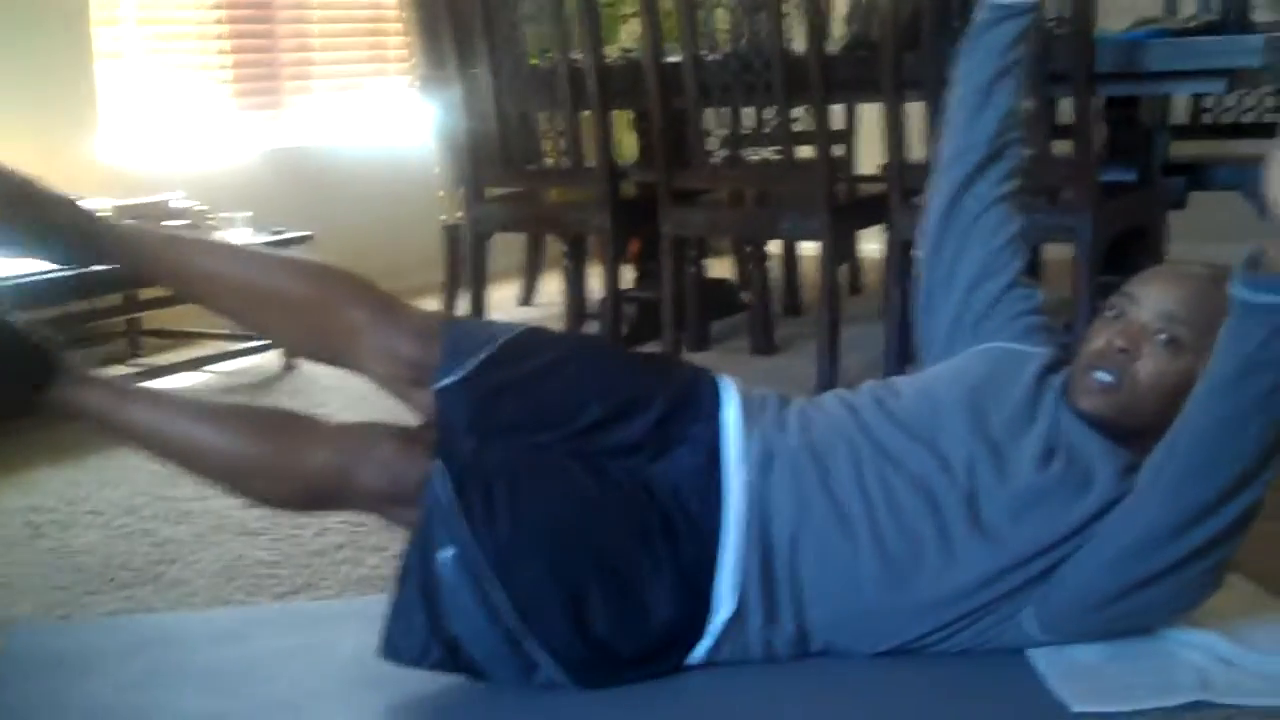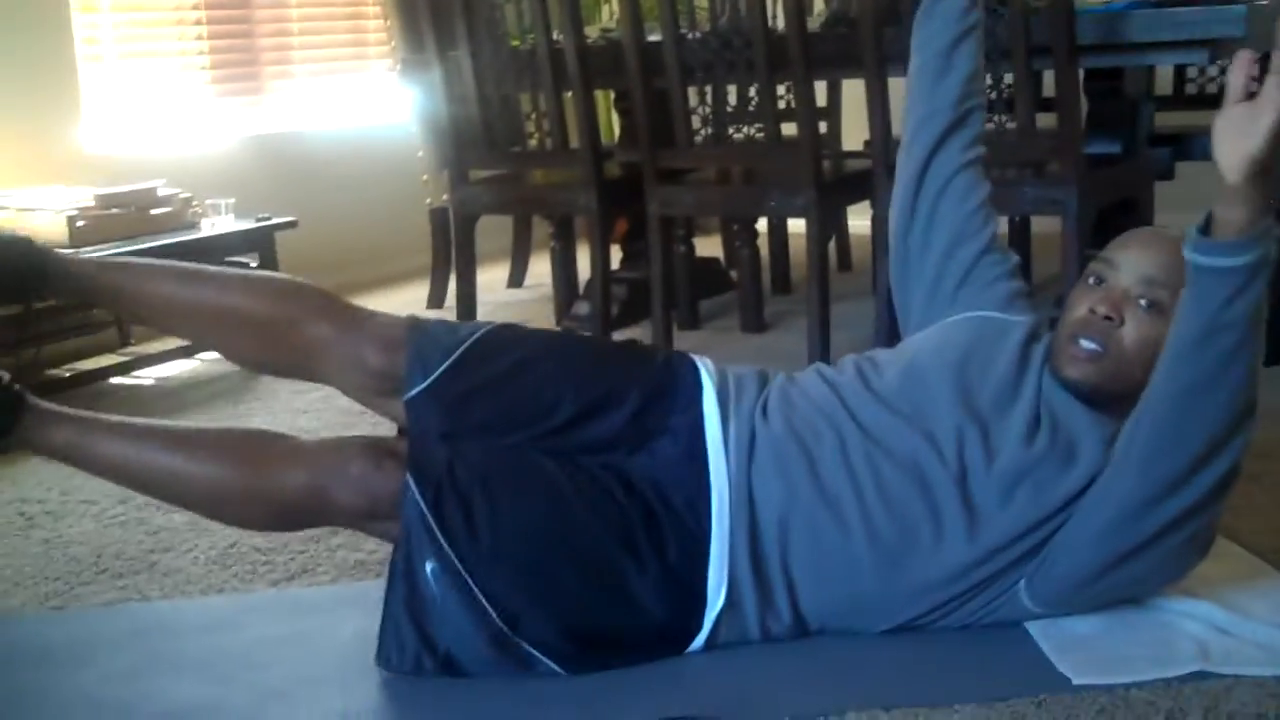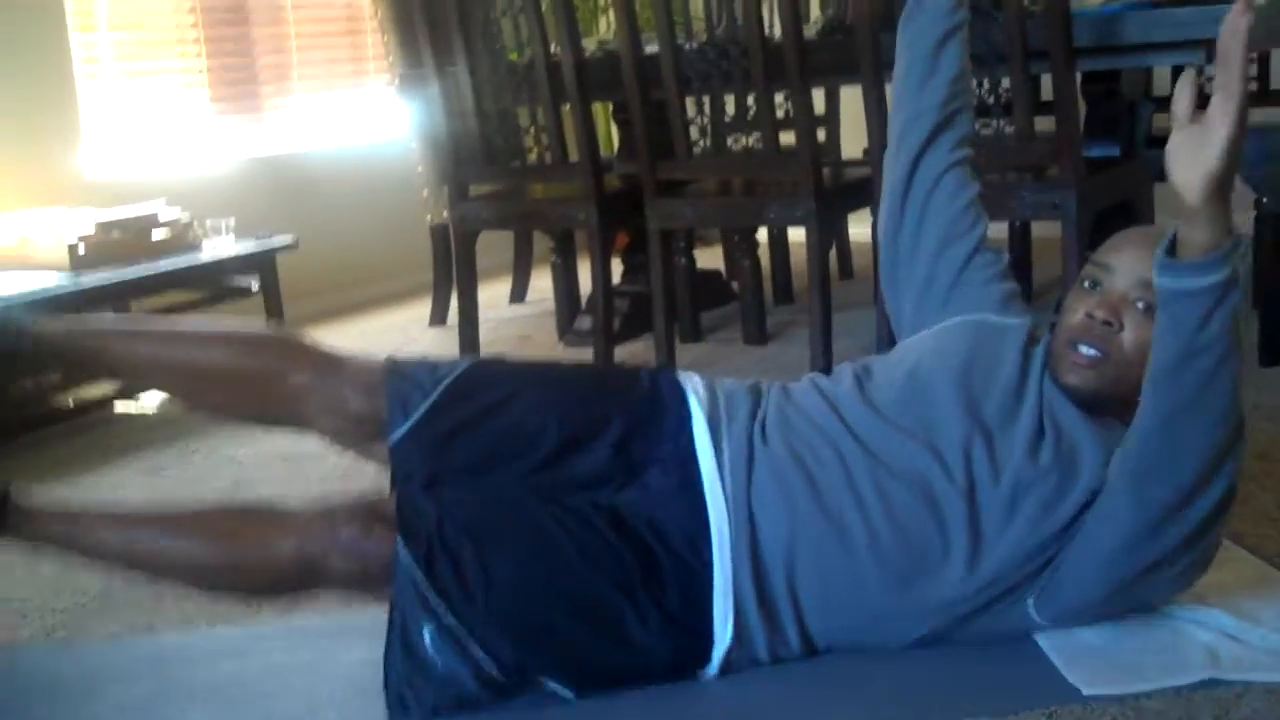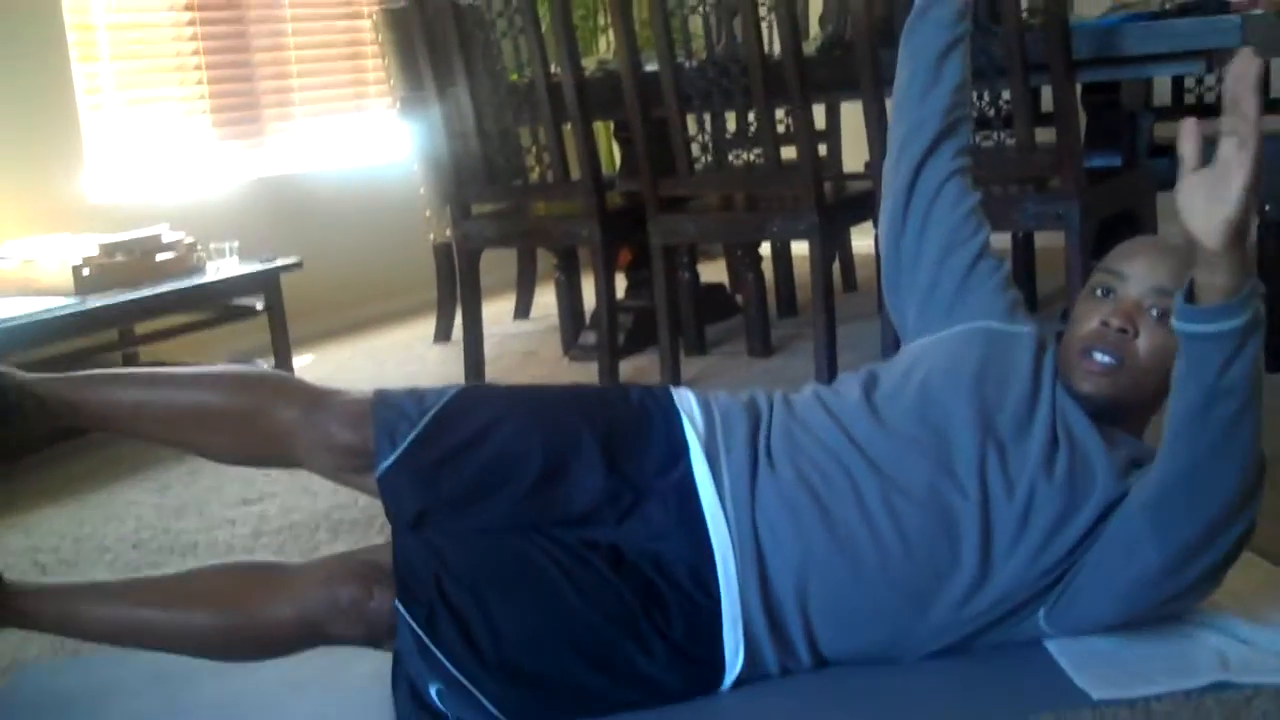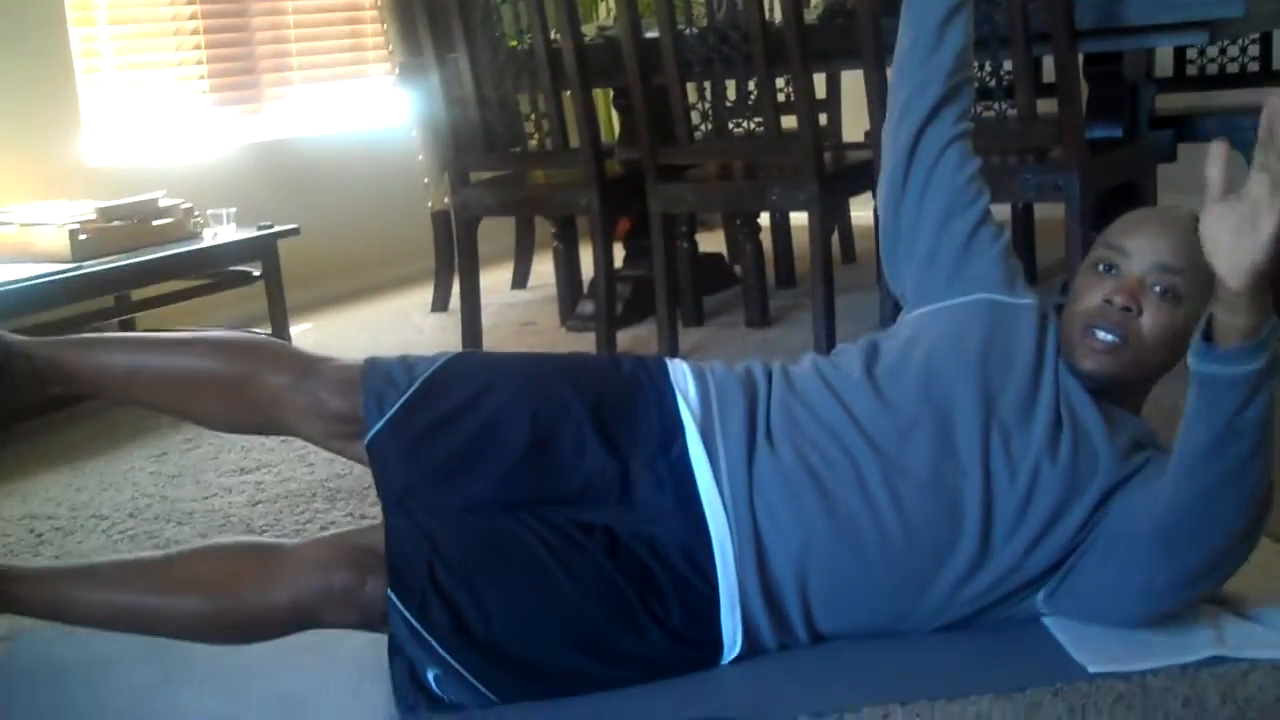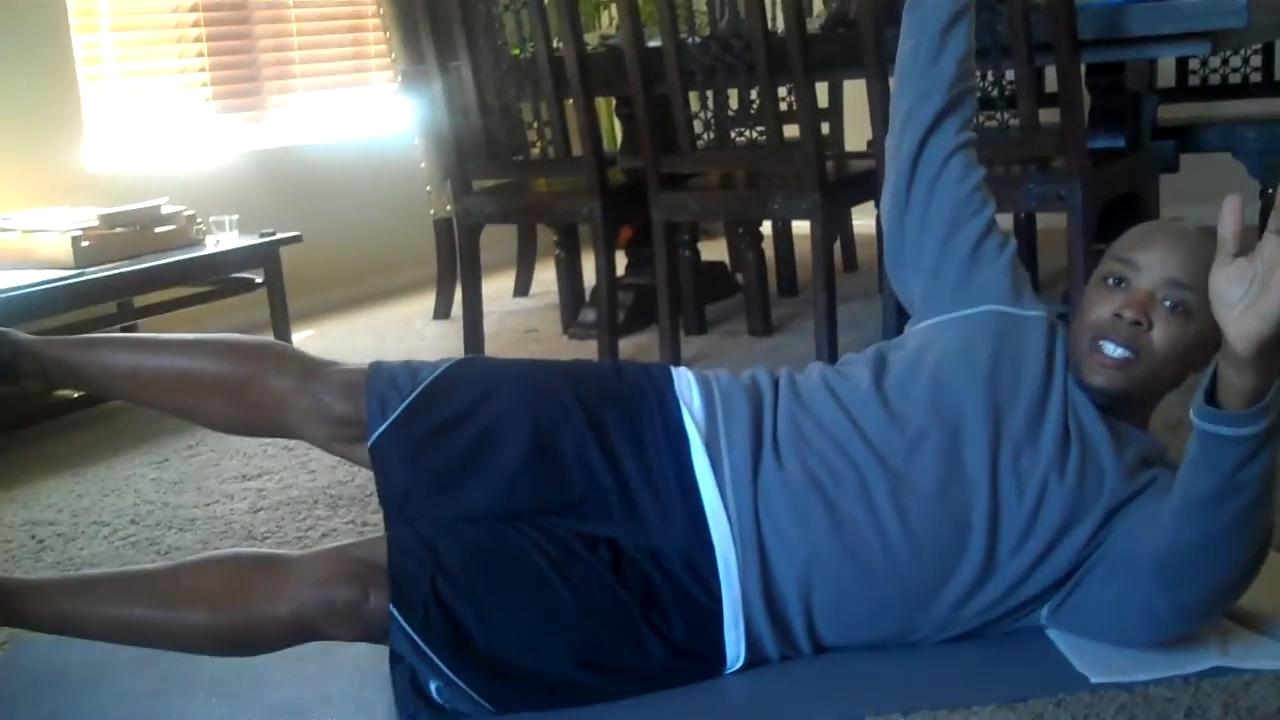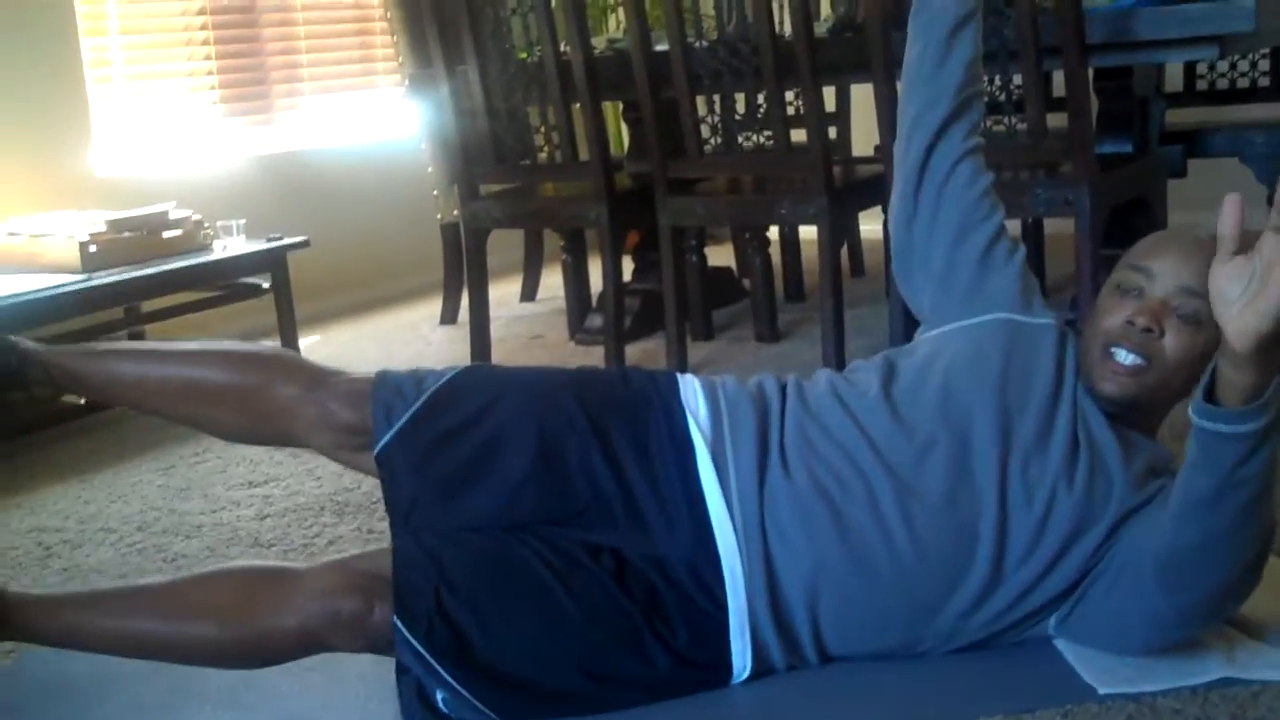
dt=0.2s
person 1, frame 1
left shoulder: (1133, 542)
right shoulder: (1019, 357)
right elbow: (971, 189)
left hip: (695, 573)
right hip: (711, 426)
left knee: (370, 464)
right knee: (380, 330)
person 1, frame 2
left shoulder: (1118, 511)
right shoulder: (1000, 322)
right elbow: (938, 163)
left hip: (692, 558)
right hip: (696, 412)
left knee: (352, 481)
right knee: (353, 341)
person 1, frame 3
left shoulder: (1118, 518)
right shoulder: (990, 328)
left elbow: (1185, 459)
right elbow: (926, 167)
left wrist: (1204, 232)
left hip: (696, 588)
right hip: (688, 431)
left knee: (341, 538)
right knee: (333, 386)
person 1, frame 4
left shoulder: (1122, 517)
right shoulder: (992, 330)
left elbow: (1198, 510)
right elbow: (925, 171)
left wrist: (1221, 277)
left hip: (699, 603)
right hip: (680, 447)
left knee: (340, 593)
right knee: (320, 423)
person 1, frame 5
left shoulder: (1129, 495)
right shoulder: (993, 304)
right elbow: (925, 139)
left hip: (698, 584)
right hip: (671, 420)
left knee: (327, 578)
right knee: (312, 389)
person 1, frame 6
left shoulder: (1135, 505)
right shoulder: (1000, 314)
right elbow: (926, 150)
left hip: (697, 592)
right hip: (675, 429)
left knee: (331, 591)
right knee: (316, 392)
person 1, frame 7
left shoulder: (1147, 519)
right shoulder: (1013, 322)
right elbow: (938, 160)
left hip: (708, 603)
right hip: (688, 436)
left knee: (339, 605)
right knee: (325, 402)
